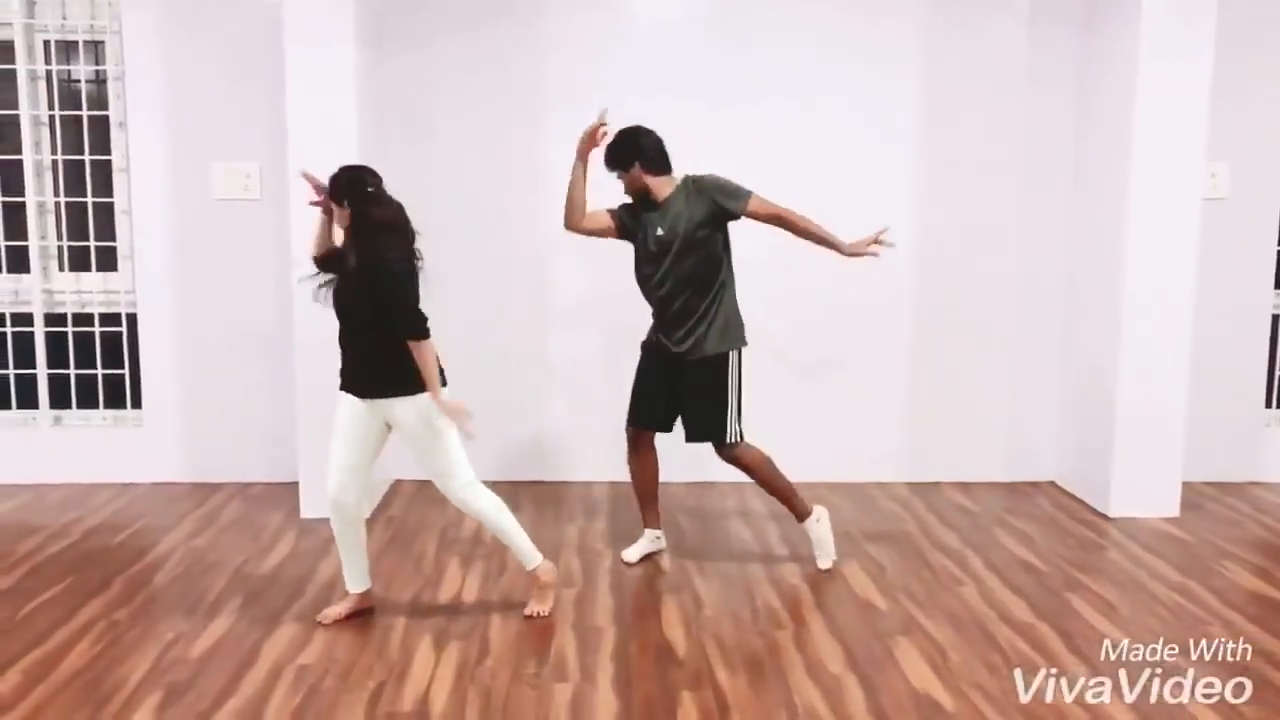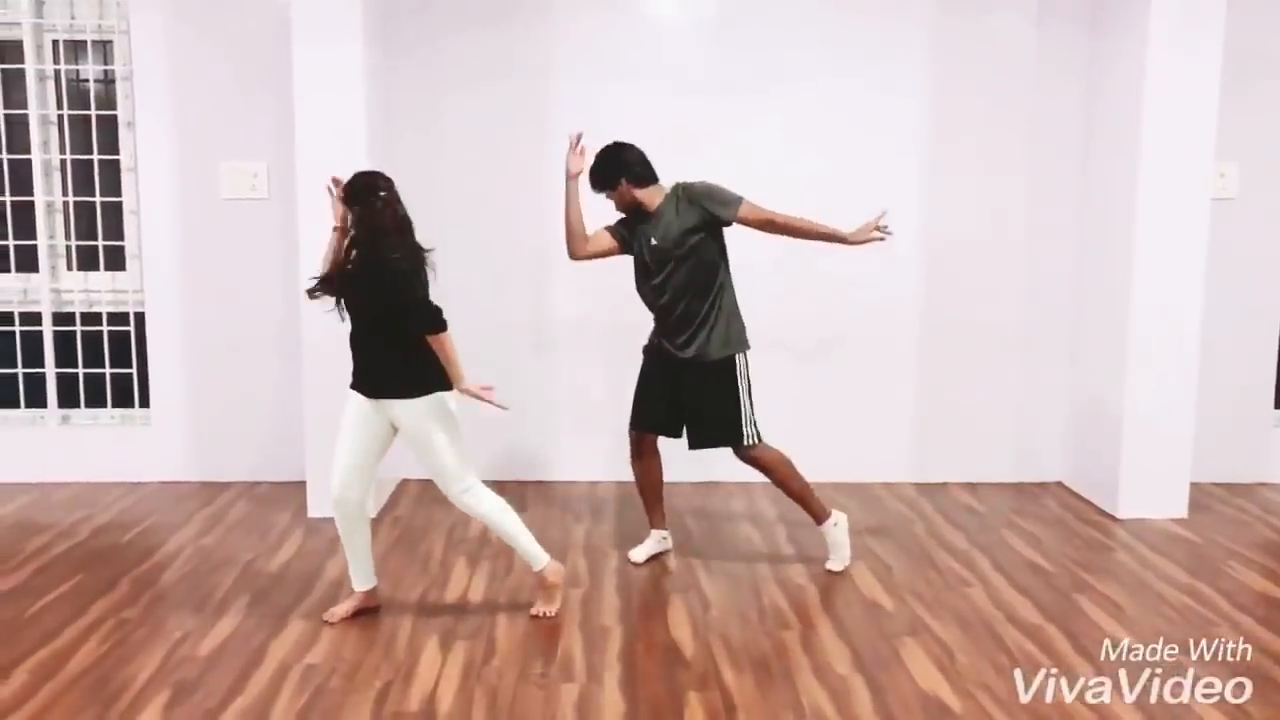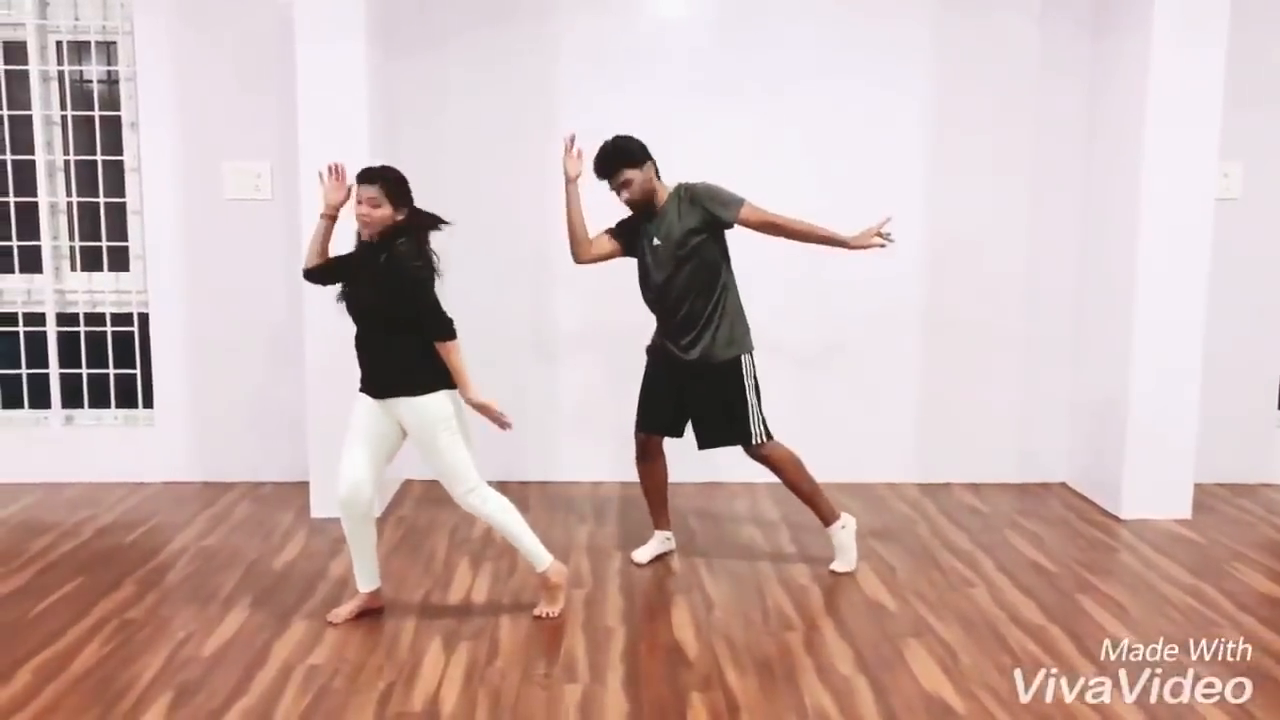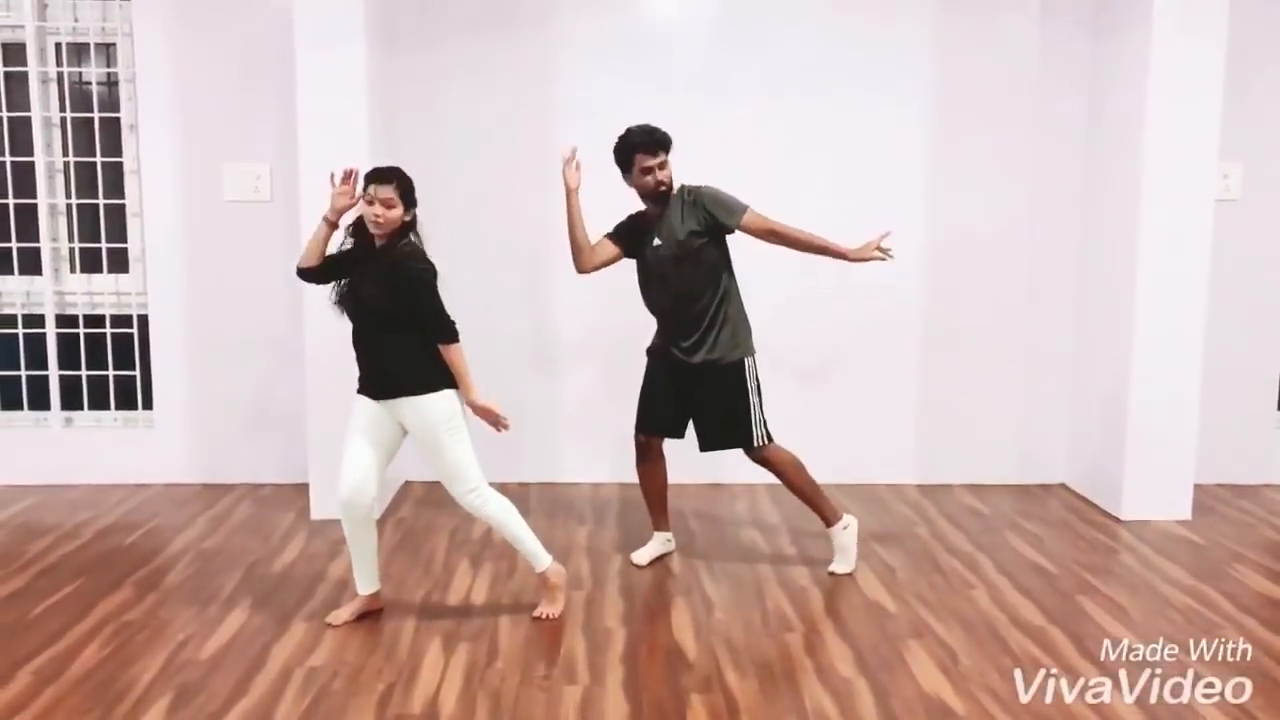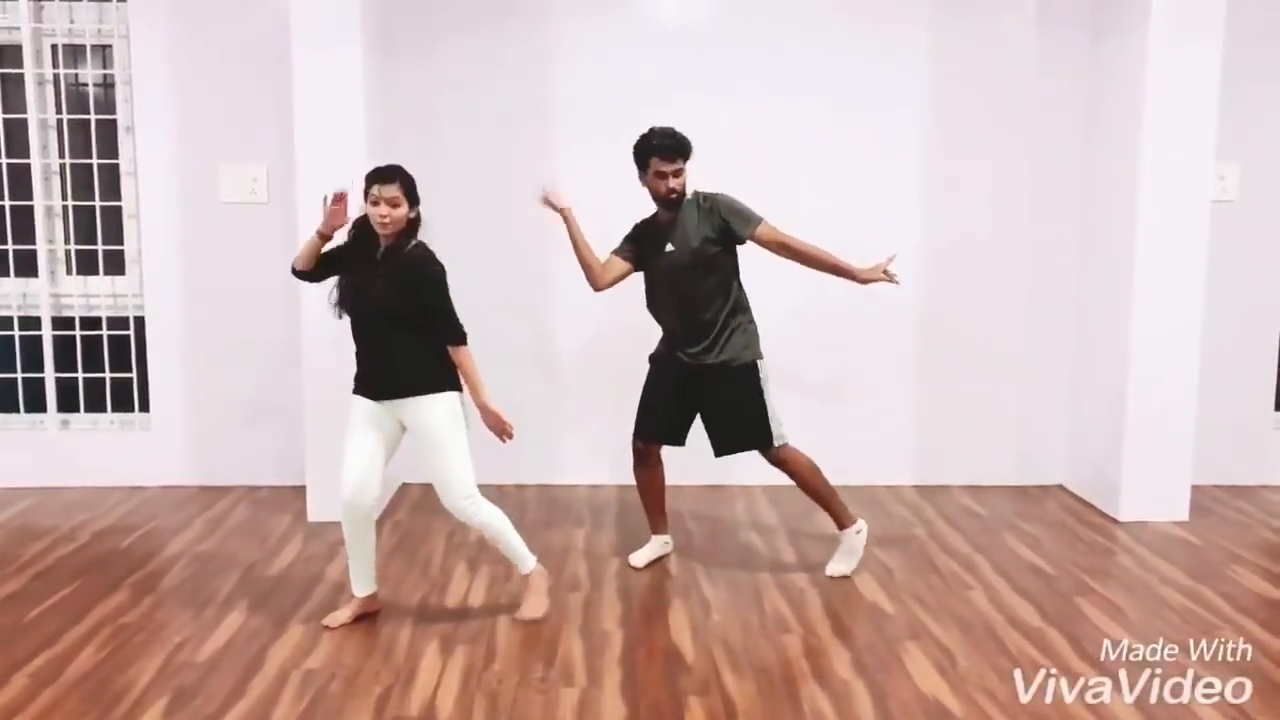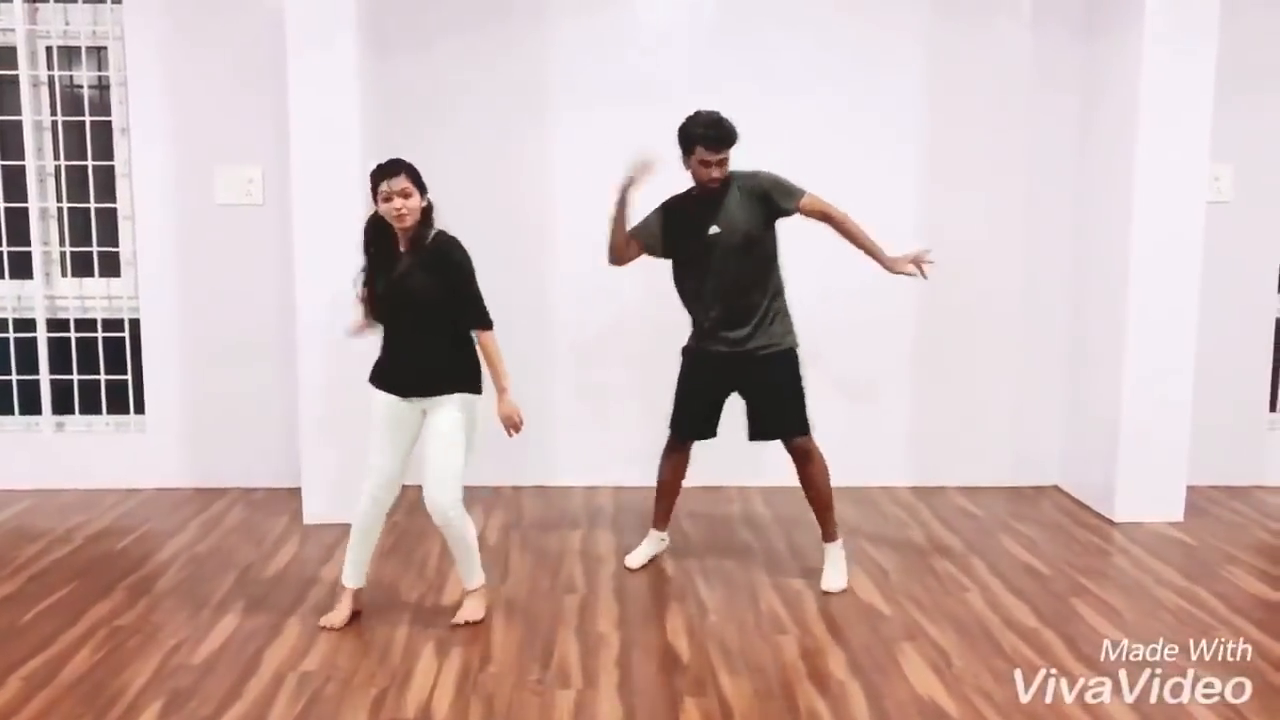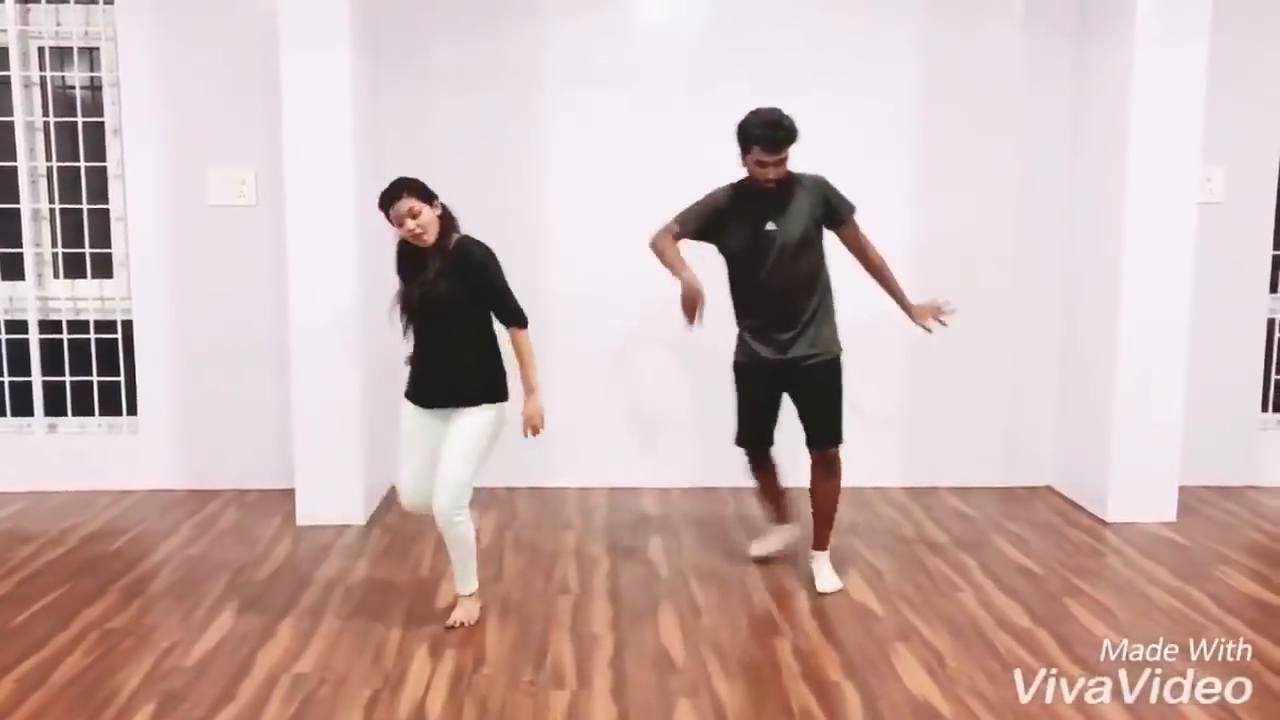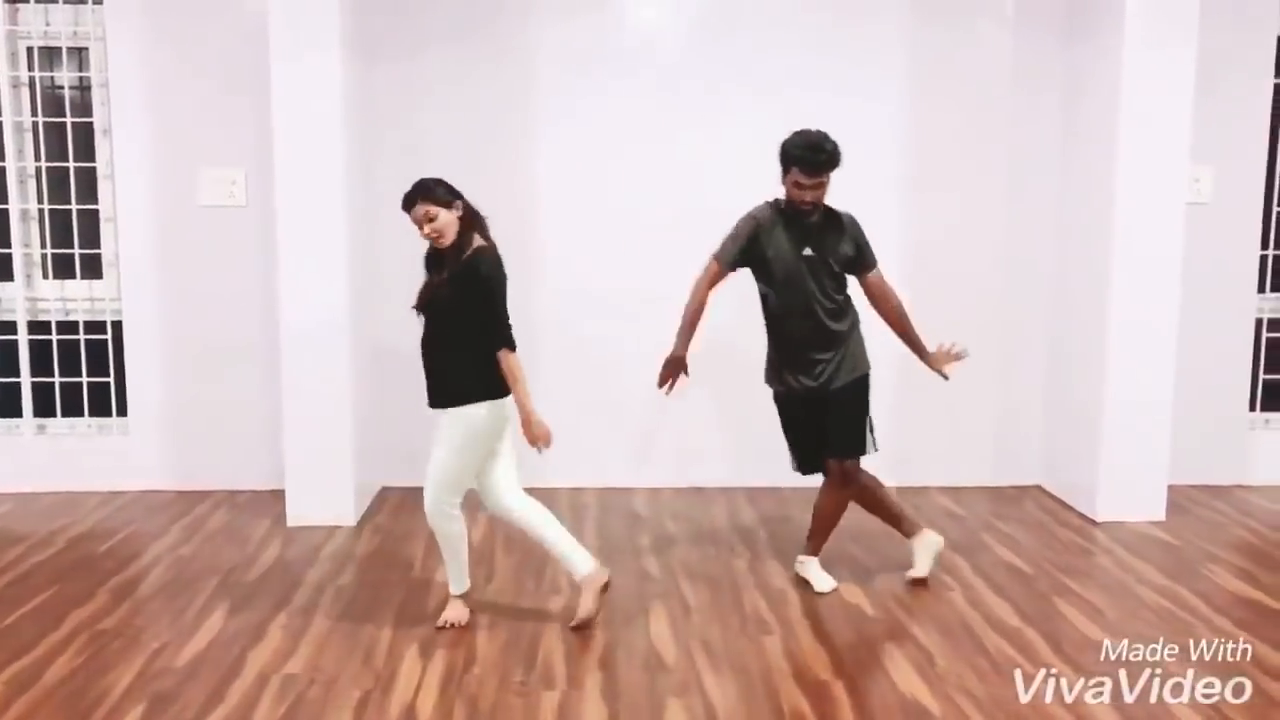
dt=0.2s
person 1, frame 1
left shoulder: (707, 191)
right shoulder: (635, 215)
left elbow: (777, 214)
right elbow: (575, 221)
left wrist: (843, 247)
right wrist: (583, 155)
left hip: (714, 345)
right hip: (663, 343)
left knee: (730, 447)
right knee: (638, 433)
left ankle: (810, 517)
right ankle: (652, 532)
person 1, frame 2
left shoulder: (696, 198)
right shoulder: (632, 227)
left elbow: (768, 220)
right elbow: (578, 248)
left wrist: (846, 237)
right wrist: (572, 180)
left hip: (718, 349)
right hip: (666, 349)
left knee: (747, 447)
right knee: (640, 437)
left ankle: (828, 521)
right ankle: (659, 533)
person 1, frame 3
left shoulder: (698, 199)
right shoulder: (632, 228)
left elbow: (768, 222)
right elbow: (582, 253)
left wrist: (847, 241)
right wrist: (571, 185)
left hip: (723, 350)
right hip: (669, 351)
left knee: (759, 446)
right knee: (646, 439)
left ankle: (837, 522)
right ankle: (663, 533)
person 1, frame 4
left shoulder: (701, 202)
right shoulder: (633, 229)
left elbow: (769, 229)
right elbow: (584, 261)
left wrist: (847, 253)
right wrist: (572, 194)
left hip: (724, 352)
right hip: (671, 353)
left knee: (759, 448)
right knee: (646, 441)
left ankle: (839, 523)
right ankle: (662, 535)
person 1, frame 5
left shoulder: (715, 209)
right shoulder: (642, 236)
left elbow: (780, 242)
right elbow: (599, 278)
left wrist: (855, 273)
right wrist: (568, 218)
left hip: (732, 354)
right hip: (676, 356)
left knee: (774, 449)
right knee: (644, 446)
left ankle: (850, 527)
right ankle: (660, 537)
person 1, frame 6
left shoulder: (758, 188)
right shoulder: (674, 214)
left elbow: (825, 212)
right elbow: (618, 255)
left wrist: (886, 260)
right wrist: (623, 196)
left hip: (768, 343)
right hip: (708, 347)
left knee: (800, 444)
right knee: (679, 439)
left ankle: (832, 546)
right ankle: (657, 535)
person 1, frame 7
left shoulder: (814, 193)
right shoulder: (724, 203)
left elbow: (860, 246)
right elbow: (661, 239)
left wrist: (907, 305)
right wrist: (685, 276)
left hip: (815, 348)
right hip: (756, 351)
left knee: (826, 452)
right knee: (755, 446)
left ankle: (821, 553)
right ankle: (782, 523)
person 1, frame 8
left shoulder: (845, 228)
right shoulder: (760, 224)
left elbow: (880, 294)
right elbow: (707, 279)
left wrist: (923, 354)
right wrist: (680, 346)
left hip: (845, 367)
right hip: (790, 374)
left knee: (842, 466)
right knee: (836, 470)
left ankle: (809, 556)
right ankle: (918, 535)
person 2, frame 1
left shoulder: (387, 256)
right shoulder: (358, 250)
left elbow: (414, 327)
right elbow: (325, 260)
left wrist: (437, 392)
right wrist: (324, 212)
left hip: (407, 390)
right hip: (358, 391)
left knee: (462, 488)
right knee: (341, 495)
left ankle: (540, 571)
right ankle: (358, 593)
person 2, frame 2
left shoulder: (392, 258)
right shoulder: (368, 256)
left elbow: (430, 321)
right elbow: (328, 284)
left wrist: (459, 381)
right wrist: (340, 231)
left hip: (416, 393)
right hip: (368, 392)
left knee: (464, 490)
right knee: (345, 493)
left ankle: (547, 571)
right ankle: (364, 590)
person 2, frame 3
left shoulder: (406, 260)
right shoulder: (369, 257)
left elbow: (439, 327)
right elbow: (314, 271)
left wrist: (466, 391)
right wrist: (329, 213)
left hip: (423, 393)
right hip: (376, 394)
left knee: (469, 491)
right knee: (351, 493)
left ankle: (551, 571)
right ankle: (368, 592)
person 2, frame 4
left shoulder: (409, 262)
right shoulder: (362, 254)
left elbow: (442, 330)
right elbow: (309, 269)
left wrist: (469, 394)
right wrist: (332, 216)
left hip: (425, 392)
right hip: (375, 395)
left knee: (472, 491)
right knee: (353, 495)
left ankle: (550, 572)
right ankle: (368, 593)
person 2, frame 5
left shoulder: (419, 262)
right shoulder: (360, 251)
left elbow: (451, 333)
right elbow: (303, 269)
left wrist: (481, 399)
right wrist: (325, 229)
left hip: (428, 393)
right hip: (372, 394)
left knee: (461, 499)
right knee: (355, 496)
left ankle: (533, 573)
right ankle: (364, 595)
person 2, frame 6
left shoulder: (444, 249)
right shoulder: (380, 251)
left elbow: (478, 320)
left wrist: (504, 393)
right wrist: (371, 314)
left hip: (450, 391)
right hip: (393, 387)
left knee: (442, 501)
right knee: (376, 491)
left ankle: (475, 588)
right ankle: (351, 592)
person 2, frame 7
left shoulder: (472, 255)
right shoulder: (414, 264)
left elbow: (514, 319)
left wrist: (532, 391)
left hip: (477, 399)
right hip: (423, 397)
left knee: (448, 503)
right knee: (414, 496)
left ankle: (469, 593)
person 2, frame 8
left shoulder: (480, 264)
right shoulder: (447, 262)
left elbow: (500, 339)
left wrist: (526, 408)
left hip: (478, 400)
right hip: (463, 397)
left knee: (438, 500)
right knee: (503, 497)
left ankle: (459, 595)
right ankle: (587, 571)
